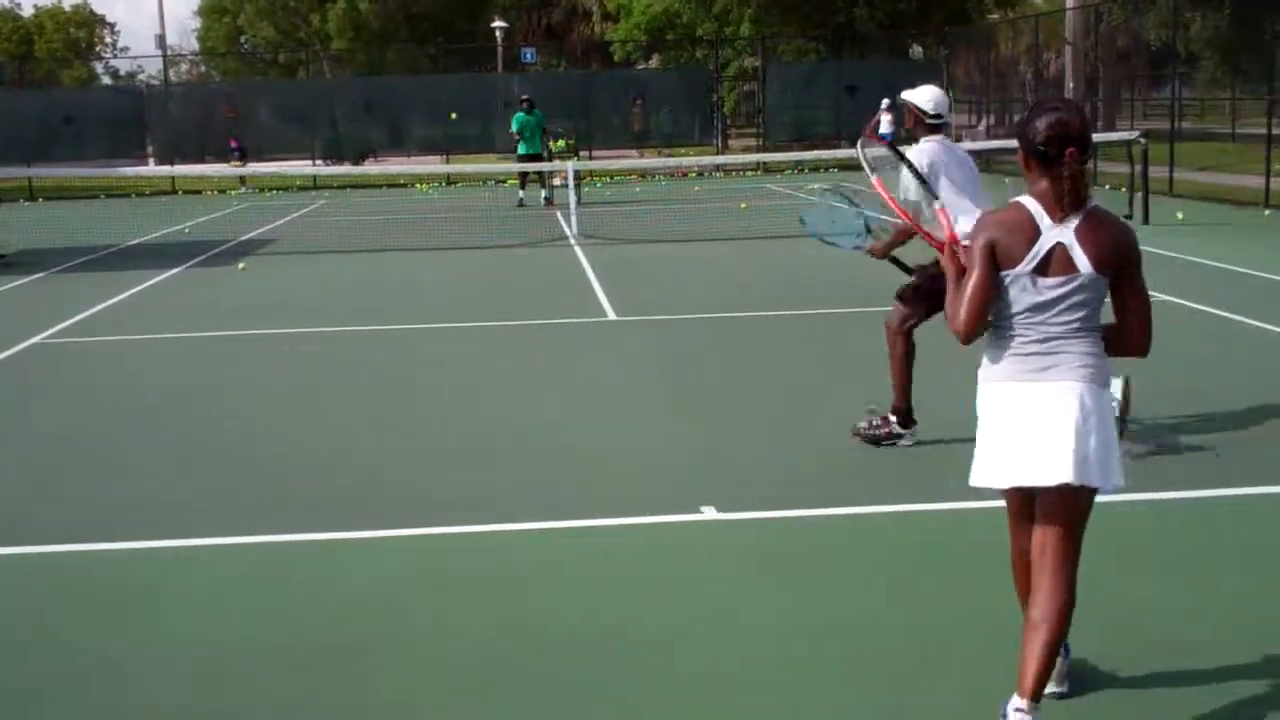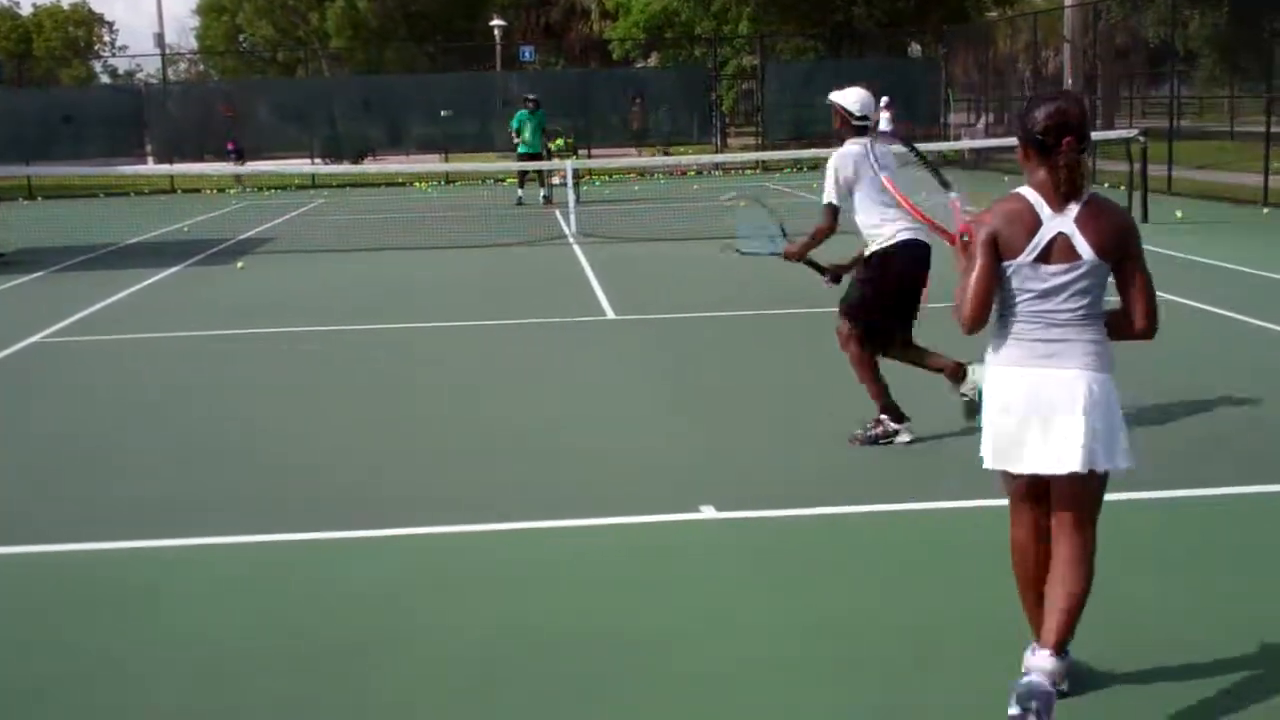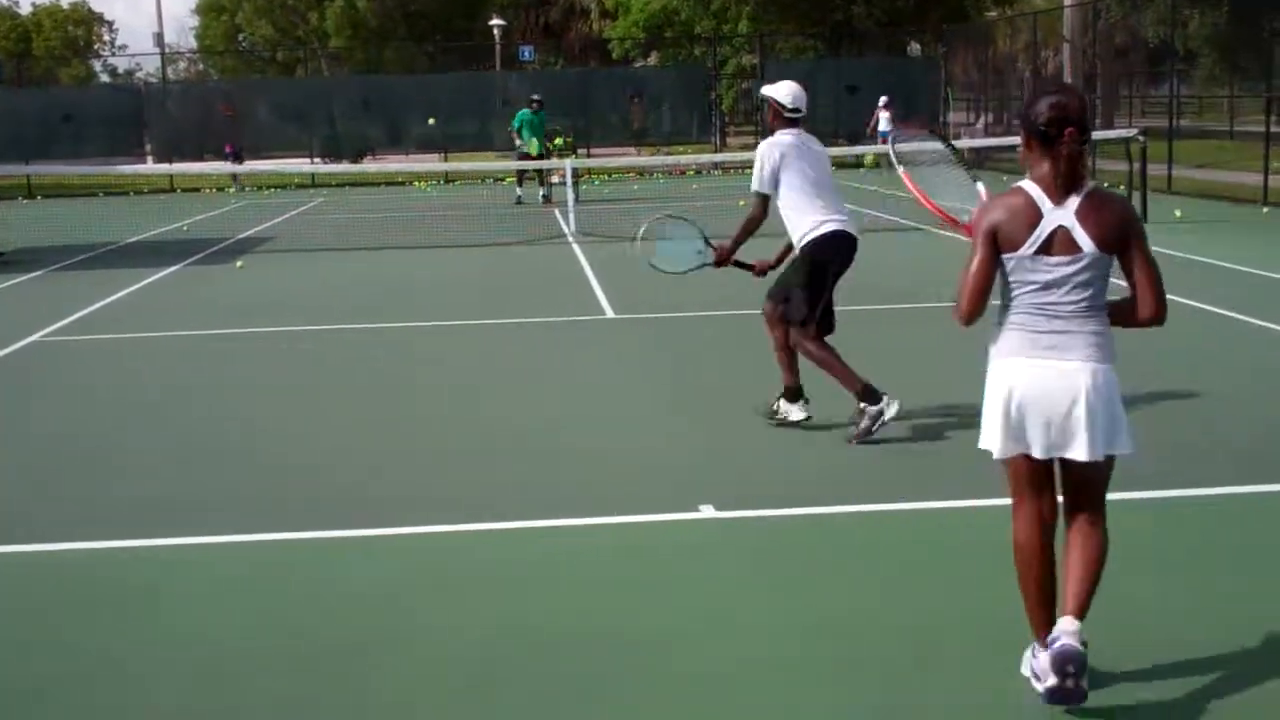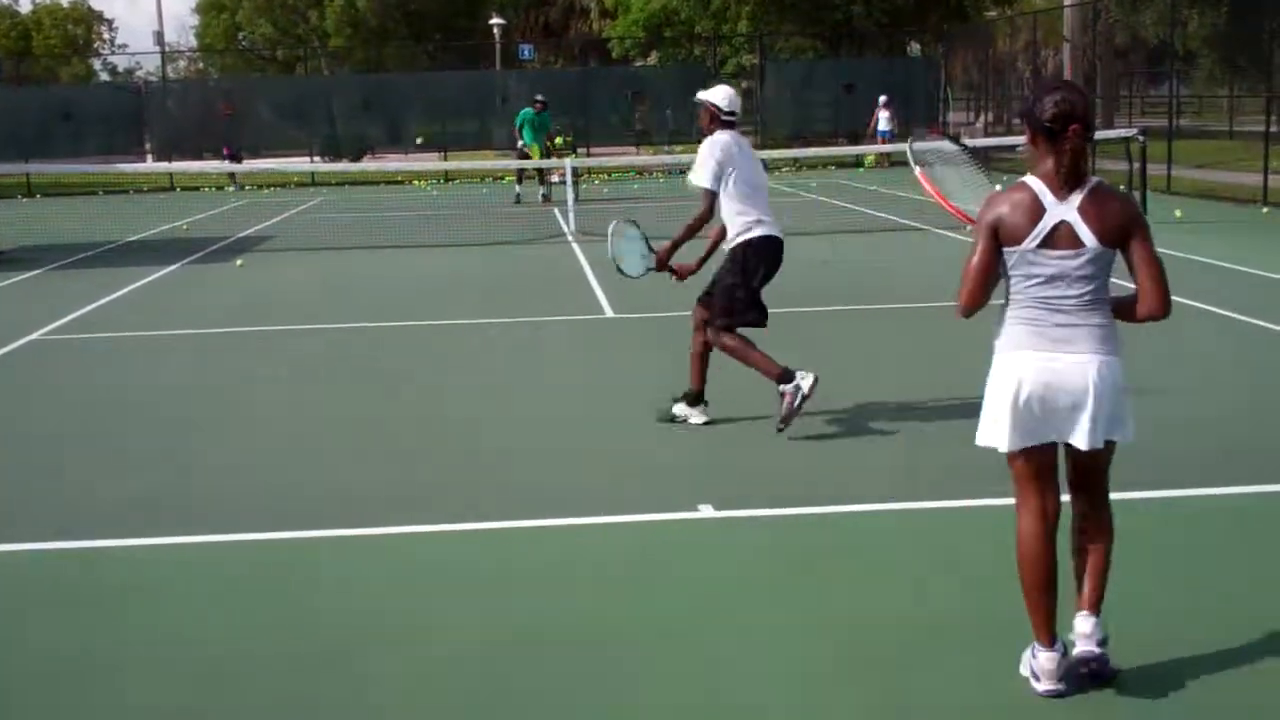
dt=0.1s
person 1, frame 1
left shoulder: (994, 228)
right shoulder: (1113, 234)
left elbow: (966, 328)
right elbow: (1136, 340)
left wrist: (952, 282)
left hip: (1009, 397)
right hip: (1075, 398)
left knee: (1027, 528)
right knee: (1055, 550)
left ankle: (1044, 662)
person 1, frame 2
left shoulder: (996, 219)
right shoulder: (1113, 221)
left elbow: (971, 318)
right elbow: (1142, 323)
left wrist: (964, 270)
left hip: (1014, 384)
right hip: (1082, 385)
left knee: (1030, 518)
right knee: (1074, 531)
left ankle: (1044, 650)
right ankle: (1046, 660)
person 1, frame 3
left shoulder: (999, 212)
right shoulder: (1115, 212)
left elbow: (968, 311)
right elbow: (1151, 309)
left wrist: (979, 257)
left hip: (1018, 372)
right hip: (1086, 373)
left knee: (1032, 511)
right knee: (1085, 513)
left ankle: (1043, 653)
right ankle: (1068, 630)
person 1, frame 4
left shoulder: (1002, 207)
right shoulder: (1118, 208)
left elbow: (968, 303)
right elbow: (1155, 304)
left hip: (1023, 365)
right hip: (1092, 366)
left knee: (1036, 507)
right knee: (1091, 499)
left ankle: (1046, 654)
right ankle: (1088, 628)
person 2, frame 1
left shoulder: (920, 154)
right shoulder: (959, 154)
left elbow: (913, 221)
left wrist: (885, 248)
right wrist: (939, 263)
left knee: (898, 321)
left ankle: (898, 420)
person 2, frame 2
left shoulder: (842, 157)
right shoulder: (881, 151)
left elbow: (828, 224)
left wrist: (801, 250)
right wrist: (853, 263)
left hip: (893, 251)
right hip: (915, 246)
left knee: (850, 333)
right knee: (884, 344)
left ankle: (892, 420)
right ankle: (959, 374)
person 2, frame 3
left shoulder: (773, 146)
right shoulder: (812, 146)
left elbow: (758, 213)
left wrist: (730, 248)
right wrist: (775, 261)
left hip: (822, 243)
right hip: (839, 238)
left knee: (805, 335)
right knee: (773, 309)
left ankle: (873, 401)
right ankle: (792, 398)
person 2, frame 4
left shoulder: (714, 145)
right shoulder: (742, 148)
left elbow: (706, 211)
left wrist: (670, 249)
right wrist: (697, 264)
left hip: (751, 245)
right hip: (765, 242)
left knee: (719, 332)
right knee: (702, 317)
left ankle: (790, 381)
right ankle: (693, 403)
